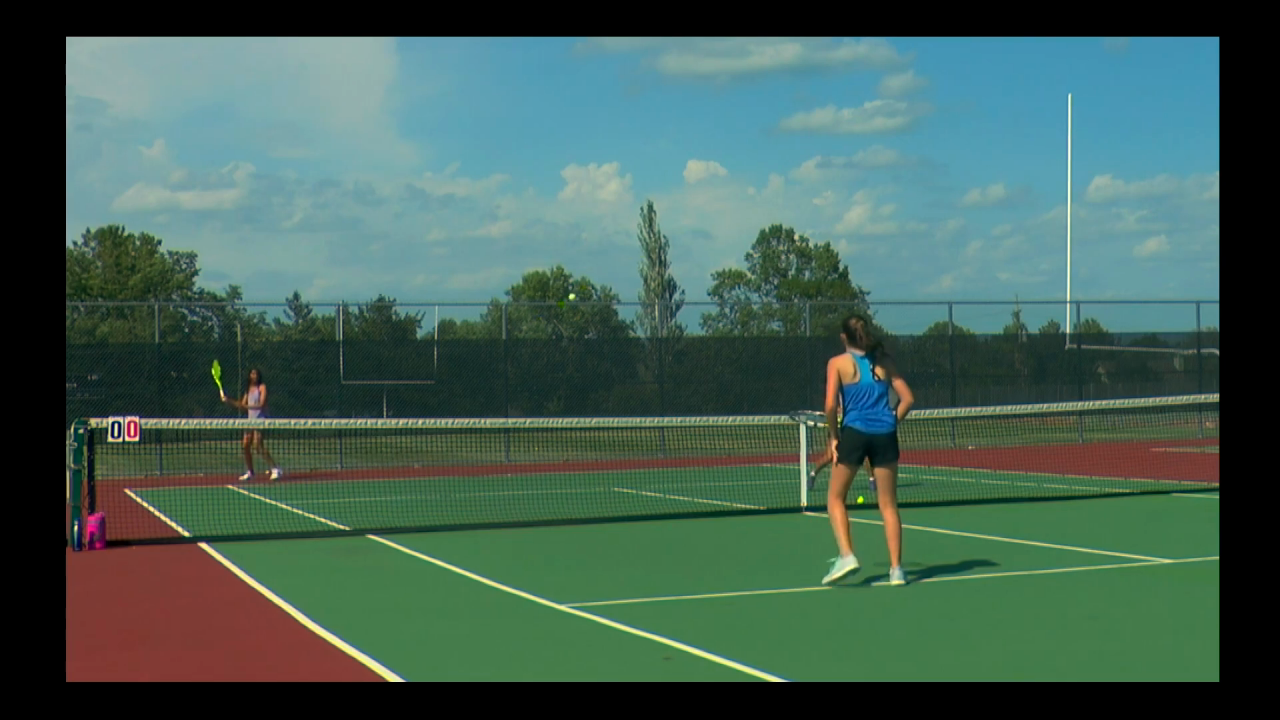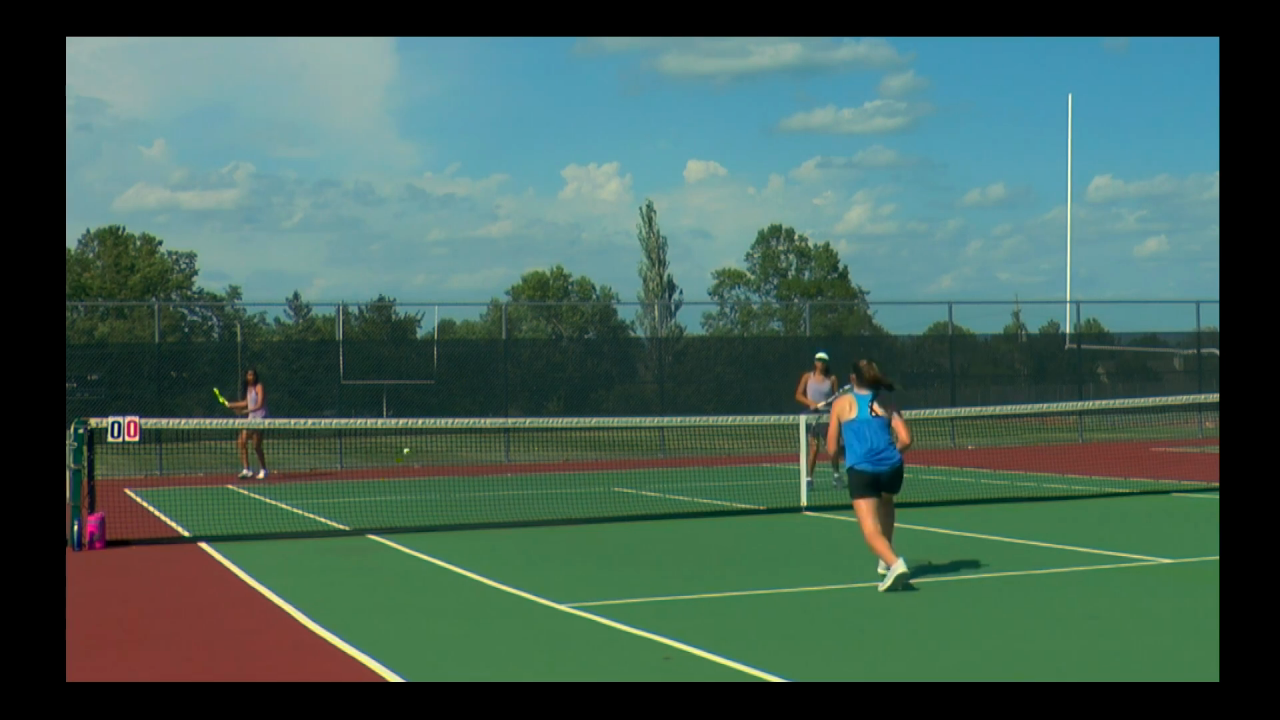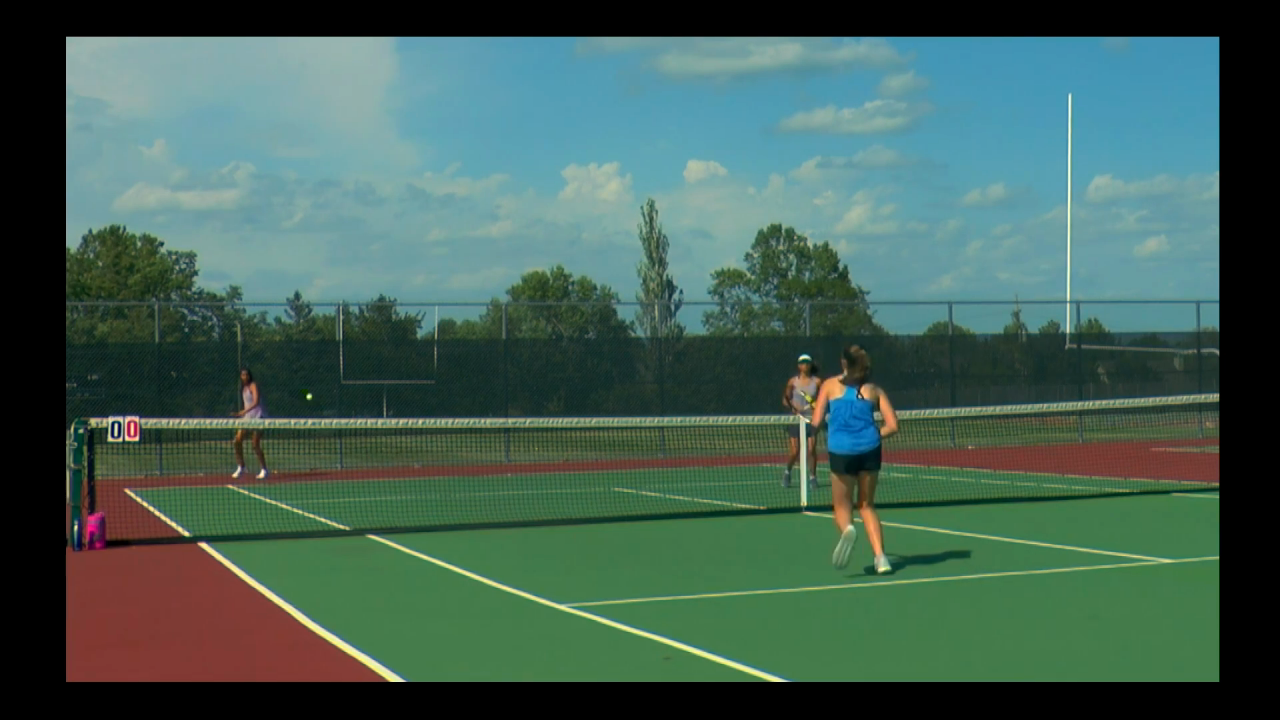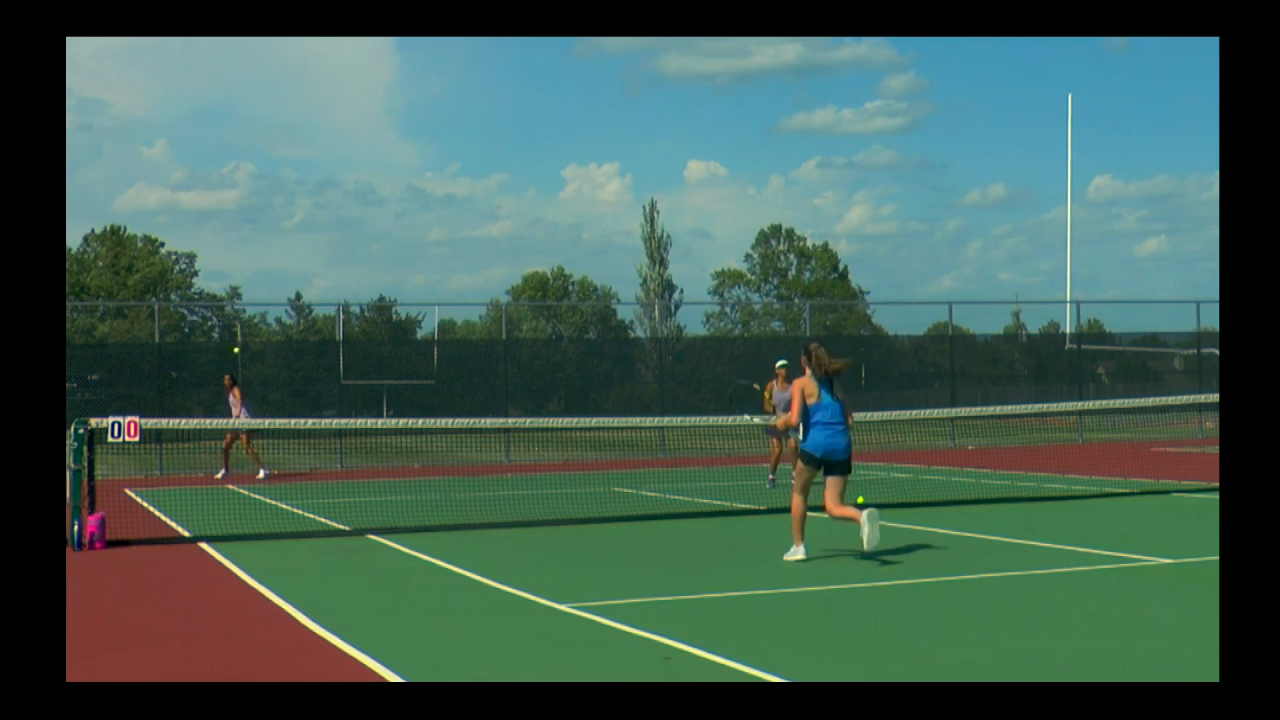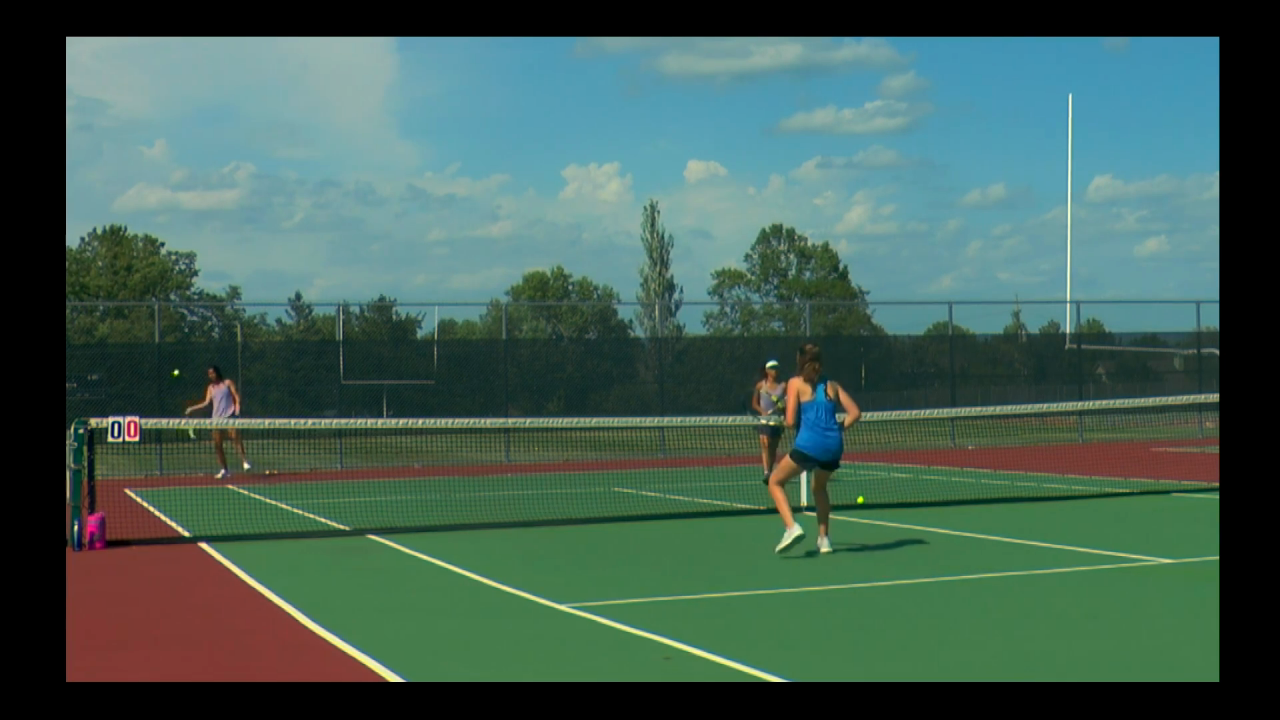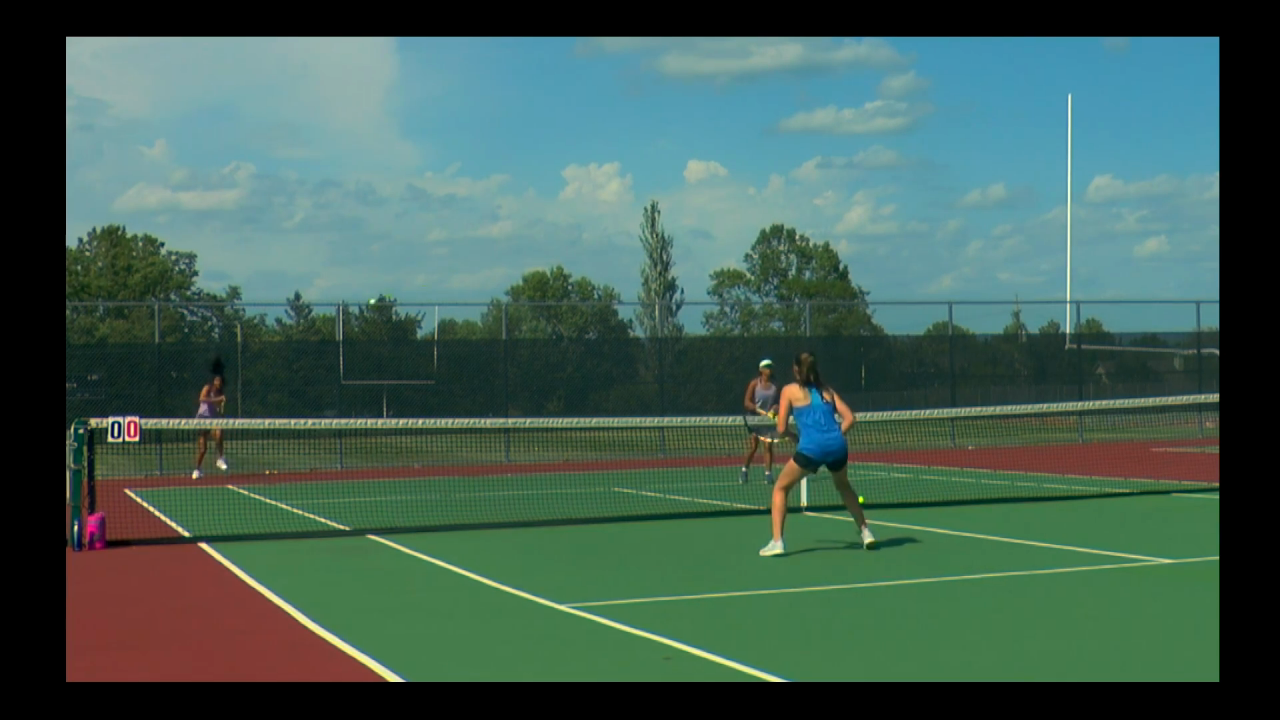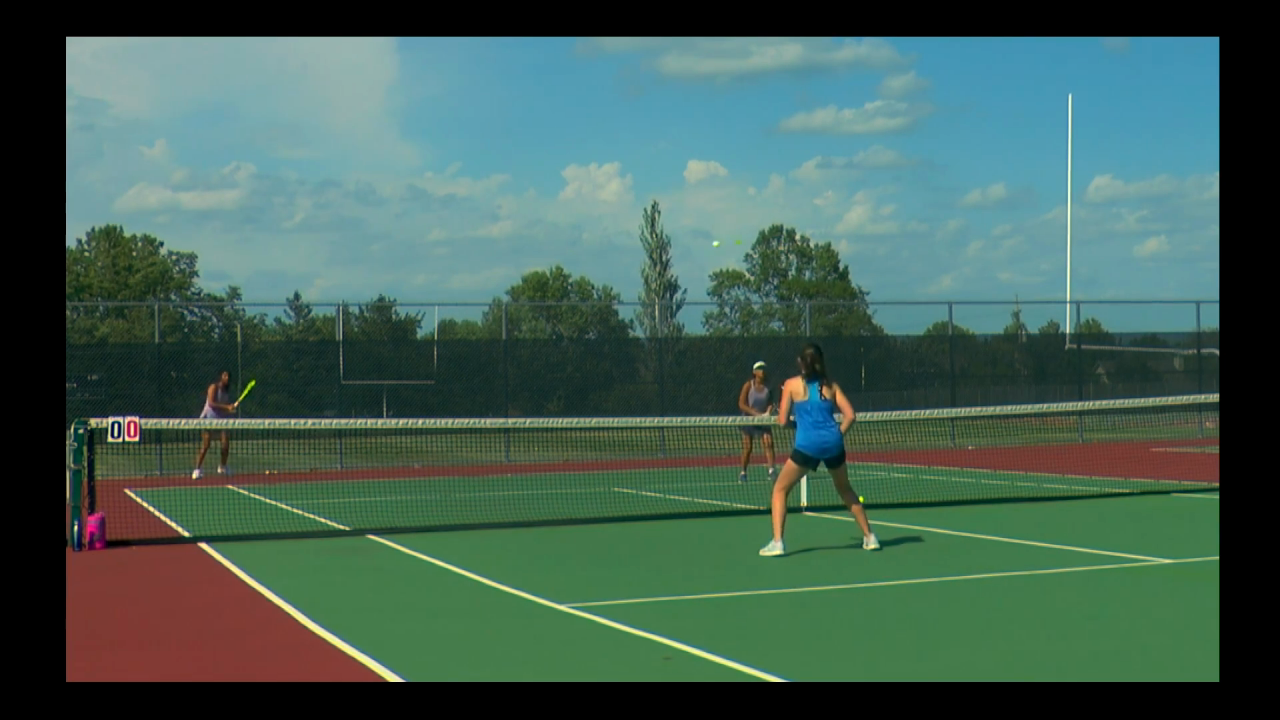
dt=0.3s
person 1, frame 1
left shoulder: (837, 363)
right shoulder: (884, 362)
left elbow: (830, 407)
right elbow: (908, 400)
left wrist: (835, 436)
left hip: (854, 434)
right hip: (884, 434)
left knee: (836, 499)
right knee: (889, 504)
left ankle: (846, 556)
right ankle: (896, 569)
person 1, frame 2
left shoulder: (840, 404)
right shoulder: (887, 405)
left elbow: (832, 448)
right elbow: (905, 441)
left hip: (860, 470)
right hip: (891, 468)
left knee: (873, 533)
right knee: (886, 505)
left ankle: (895, 563)
right ankle: (887, 561)
person 1, frame 3
left shoulder: (831, 384)
right shoulder: (875, 389)
left elbow: (817, 421)
right elbow: (892, 426)
left hip: (840, 449)
right hip: (869, 448)
left knee: (842, 510)
right knee: (866, 505)
left ankle: (847, 530)
right ankle: (880, 557)
person 1, frame 4
left shoulder: (800, 384)
right shoulder: (834, 383)
left elbow: (795, 420)
right elbow: (849, 421)
left wrist: (783, 422)
left hip: (814, 446)
right hip: (841, 448)
left knee: (799, 492)
right knee: (833, 508)
left ankle: (798, 547)
right ankle: (862, 516)
person 1, frame 5
left shoulder: (796, 383)
right shoulder: (832, 384)
left elbow: (791, 421)
right elbow: (855, 413)
left hip: (808, 446)
right hip: (833, 447)
left knee: (775, 482)
right knee: (819, 488)
left ankle: (792, 527)
right ankle: (823, 540)
person 1, frame 6
left shoulder: (790, 390)
right shoulder: (826, 389)
left elbow: (781, 428)
right elbow: (849, 418)
left wrist: (794, 436)
left hip: (811, 448)
right hip: (837, 446)
left knee: (780, 488)
right knee: (843, 486)
left ankle: (777, 542)
right ankle: (865, 533)
person 1, frame 7
left shoulder: (791, 384)
right shoulder: (830, 384)
left elbow: (783, 421)
right elbow: (850, 415)
left hip: (807, 445)
right hip: (833, 443)
left knee: (780, 490)
right knee: (846, 491)
left ankle: (777, 543)
right ankle: (869, 537)
